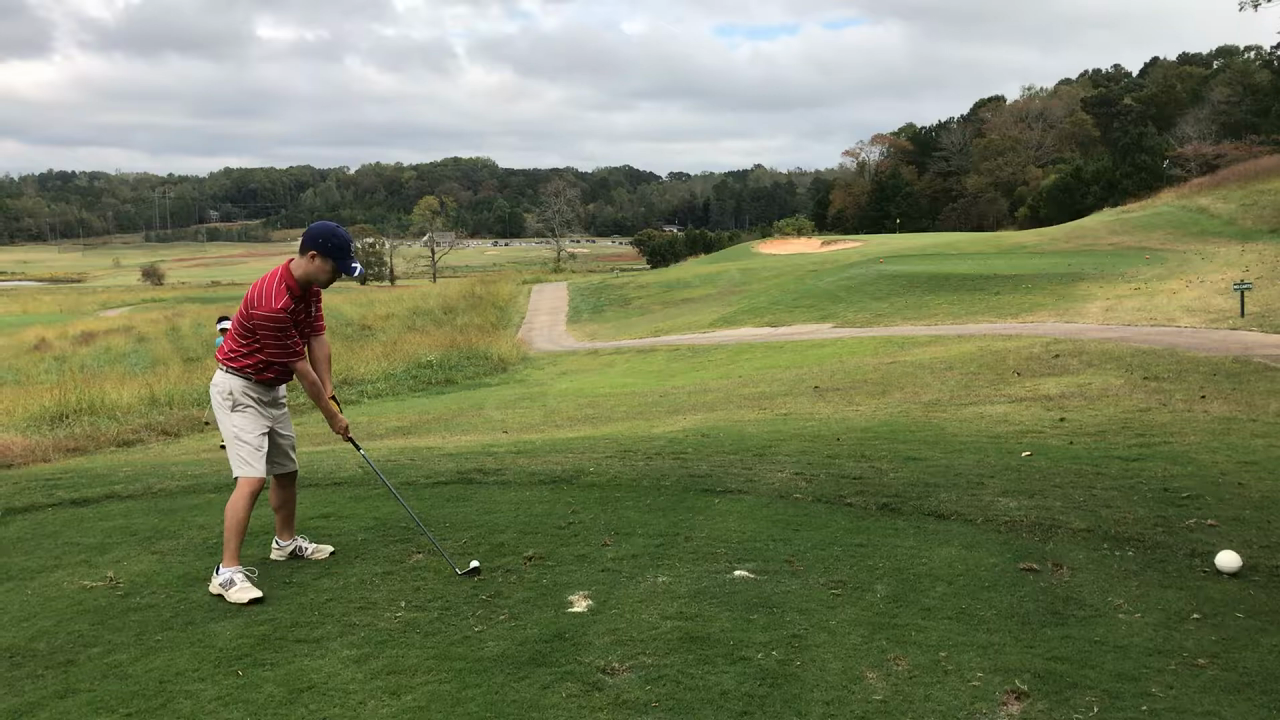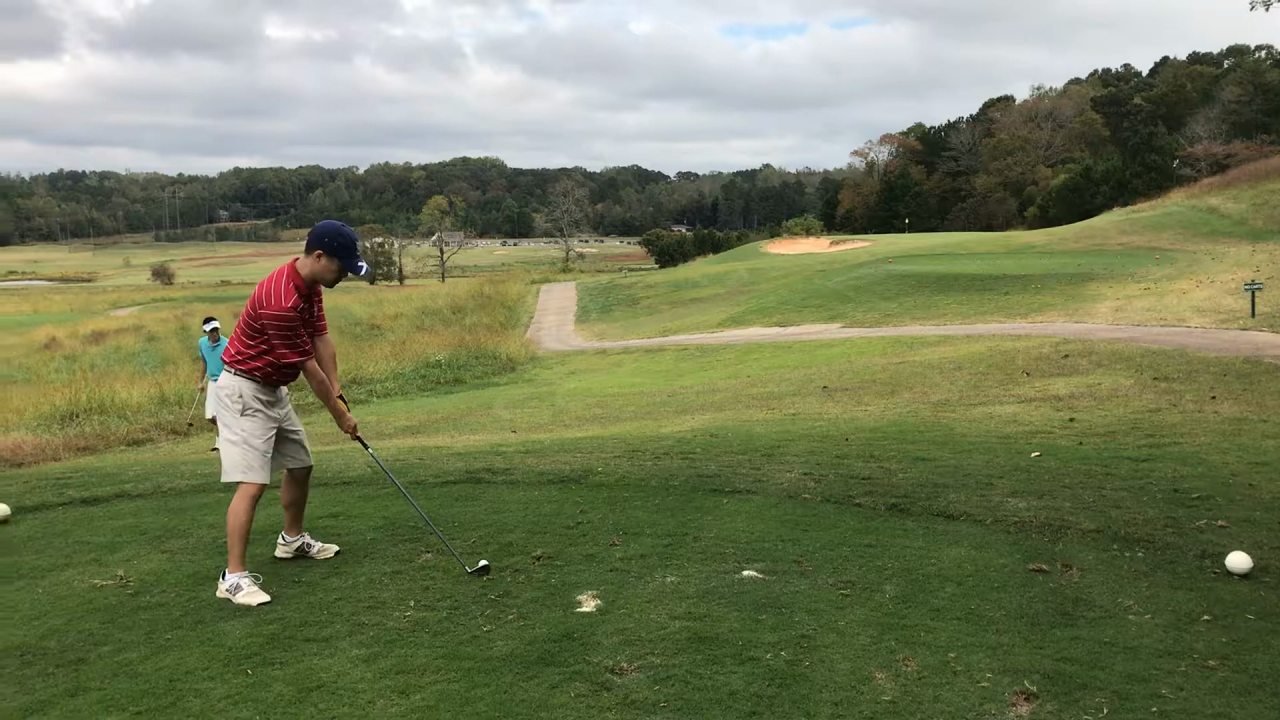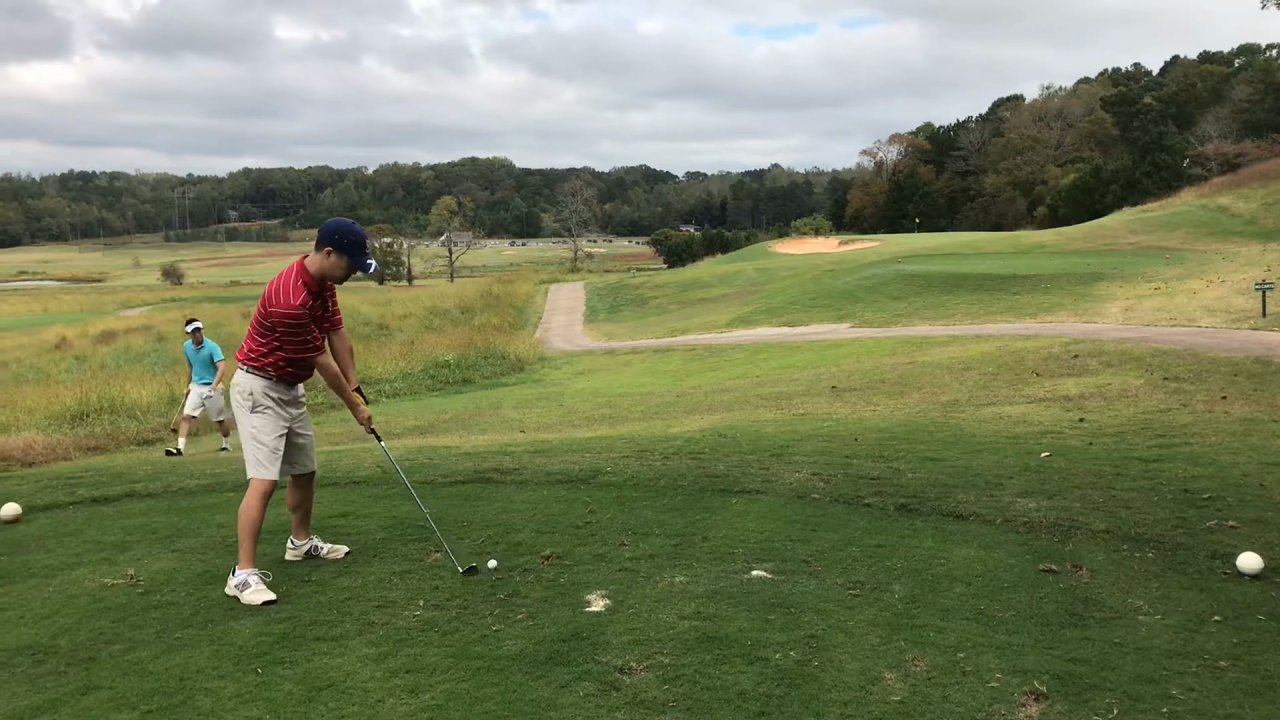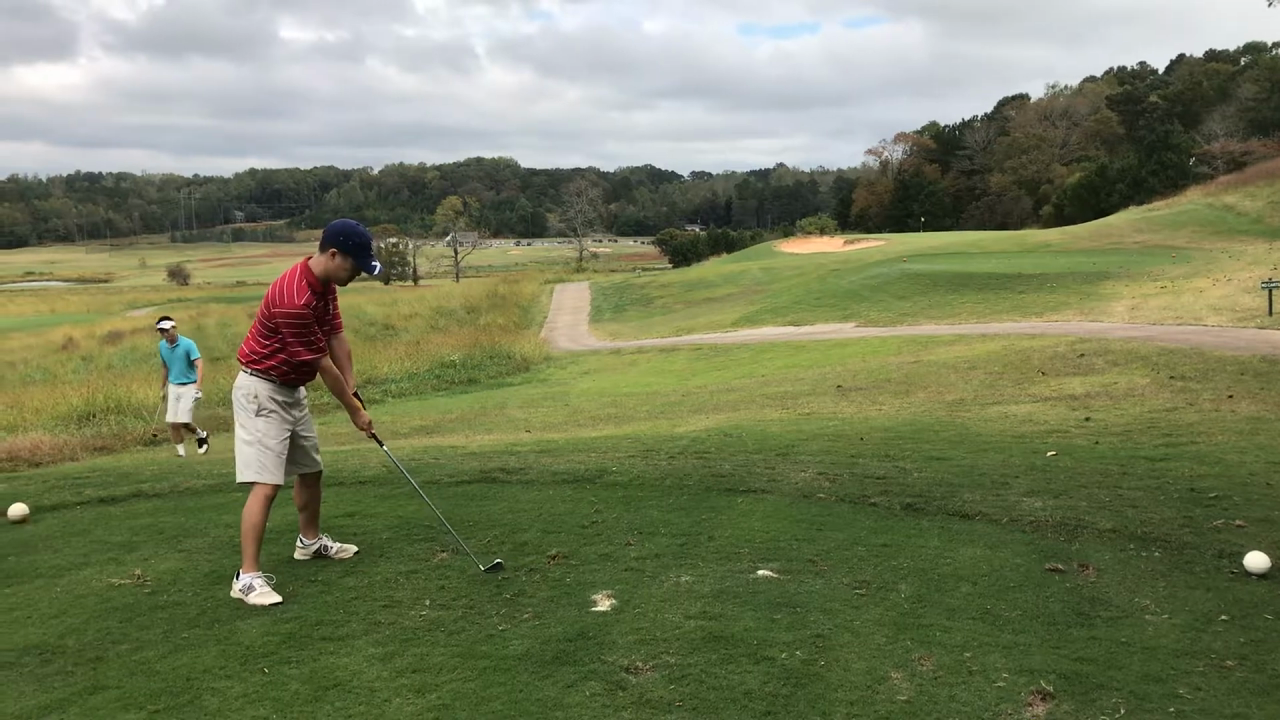
dt=0.3s
person 1, frame 1
left shoulder: (309, 286)
right shoulder: (272, 302)
left elbow: (317, 342)
right elbow: (300, 368)
left wrist: (330, 395)
right wrist: (331, 416)
left hip: (270, 388)
right hip: (239, 388)
left knee: (286, 470)
right knee: (252, 479)
left ankle: (286, 541)
right ankle: (227, 571)
person 1, frame 2
left shoulder: (311, 286)
right shoulder: (281, 301)
left elbow: (321, 341)
right elbow: (308, 367)
left wrist: (339, 396)
right wrist: (339, 415)
left hip: (272, 389)
right hip: (244, 391)
left knee: (300, 465)
right knee: (251, 484)
left ankle: (292, 538)
right ankle: (234, 576)
person 1, frame 3
left shoulder: (323, 282)
right shoulder: (290, 298)
left elbow: (337, 335)
right elbow: (321, 360)
left wrist: (356, 389)
right wrist: (354, 407)
left hip: (289, 387)
right hip: (260, 389)
left knee: (303, 470)
right knee: (264, 481)
left ankle: (300, 541)
right ankle: (243, 573)
person 1, frame 4
left shoulder: (325, 284)
right shoulder: (294, 299)
left elbow: (337, 339)
right elbow: (322, 365)
left wrist: (354, 393)
right wrist: (353, 410)
left hip: (291, 390)
right hip: (262, 392)
left knee: (310, 470)
right knee: (265, 484)
left ankle: (310, 541)
right ankle: (248, 576)
